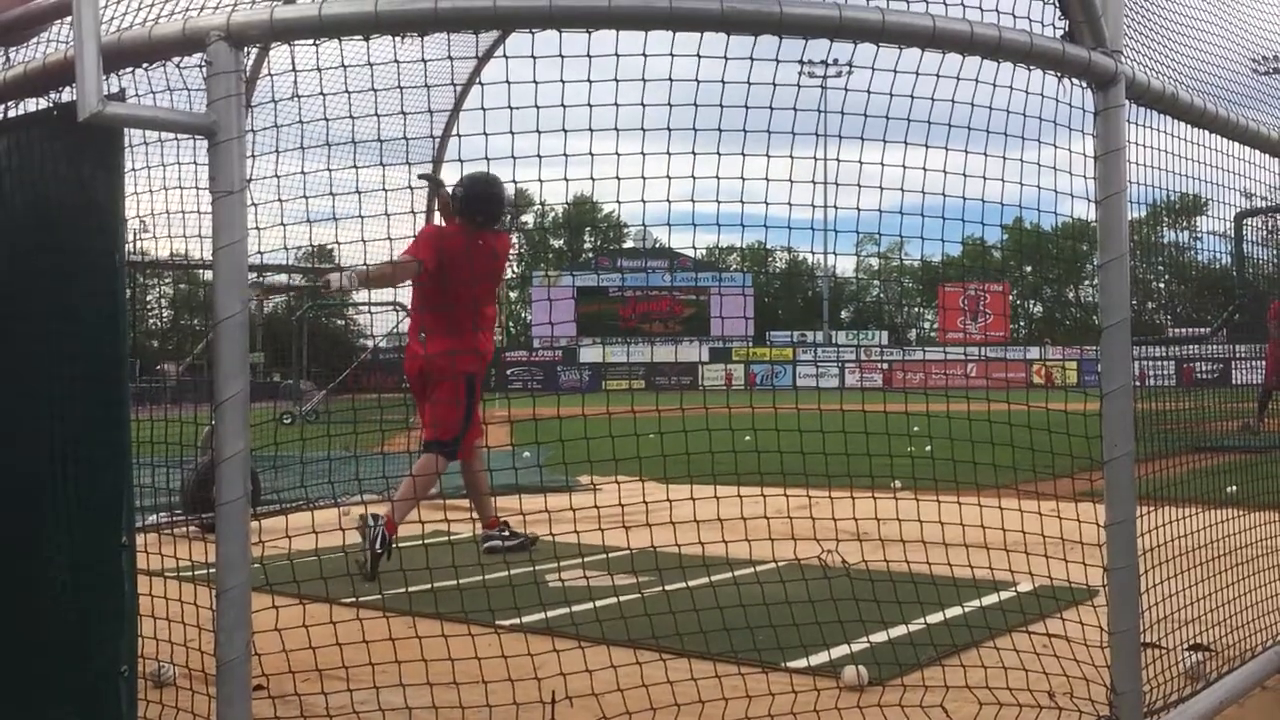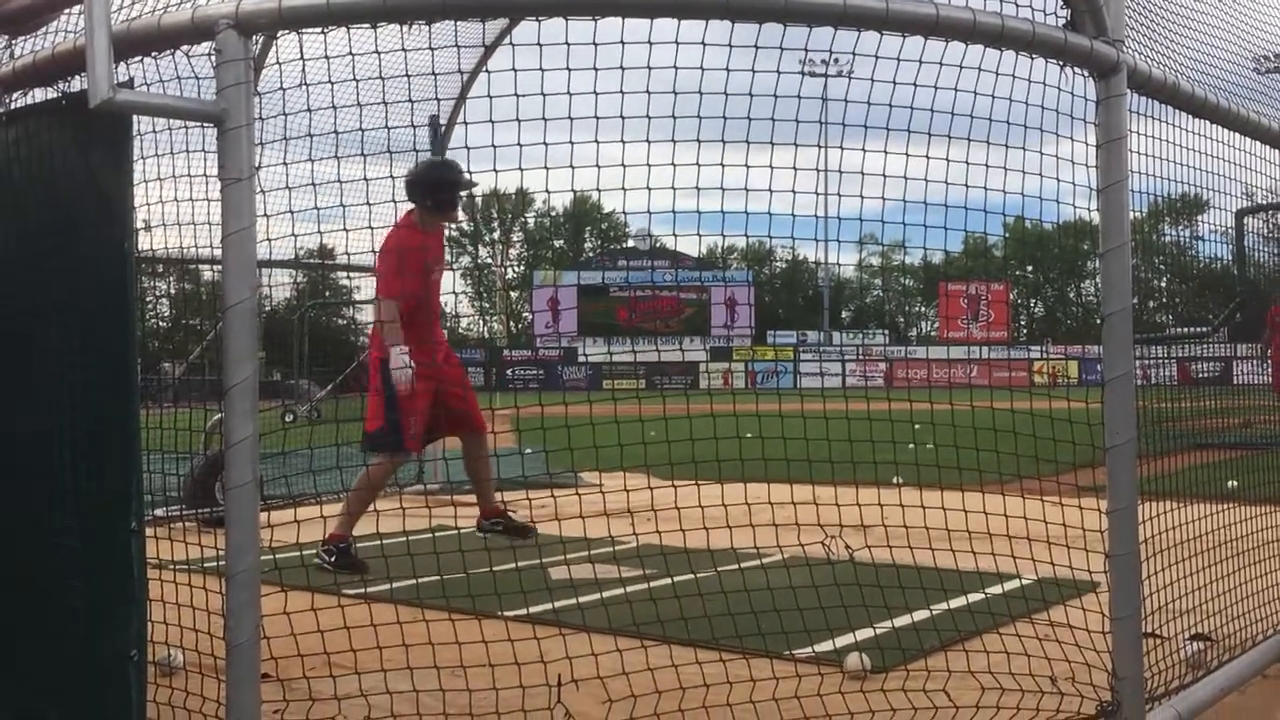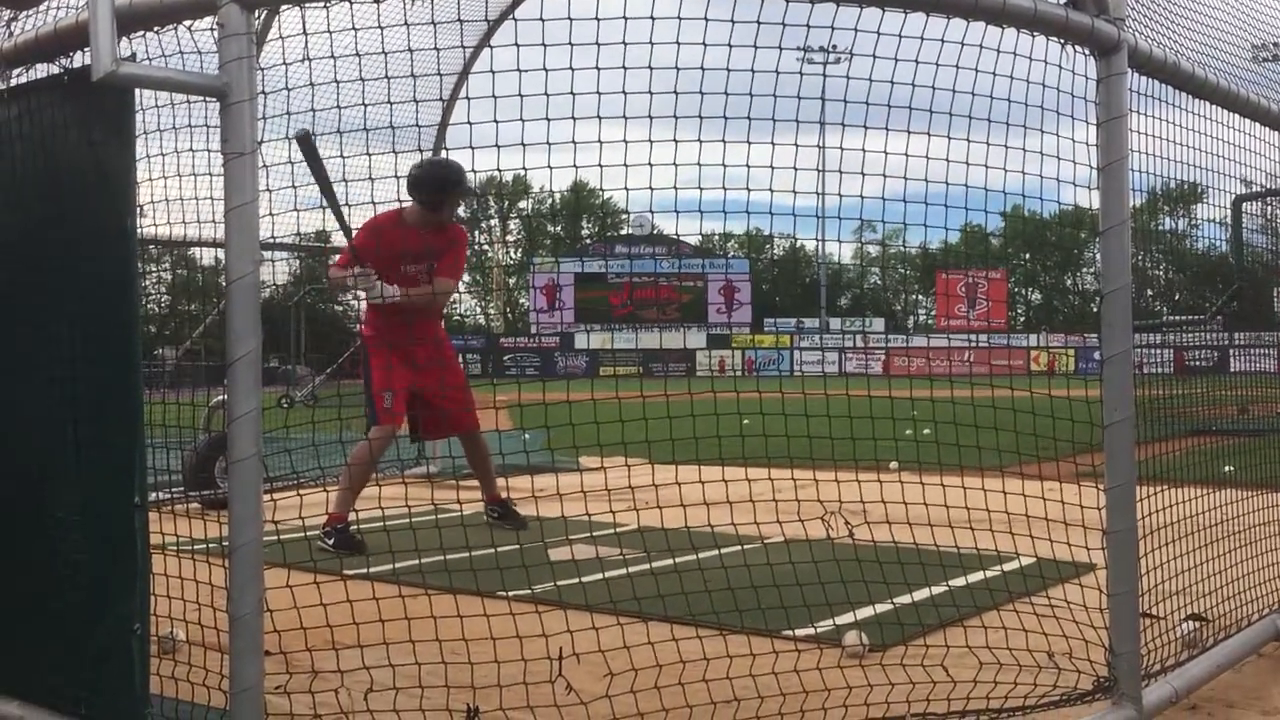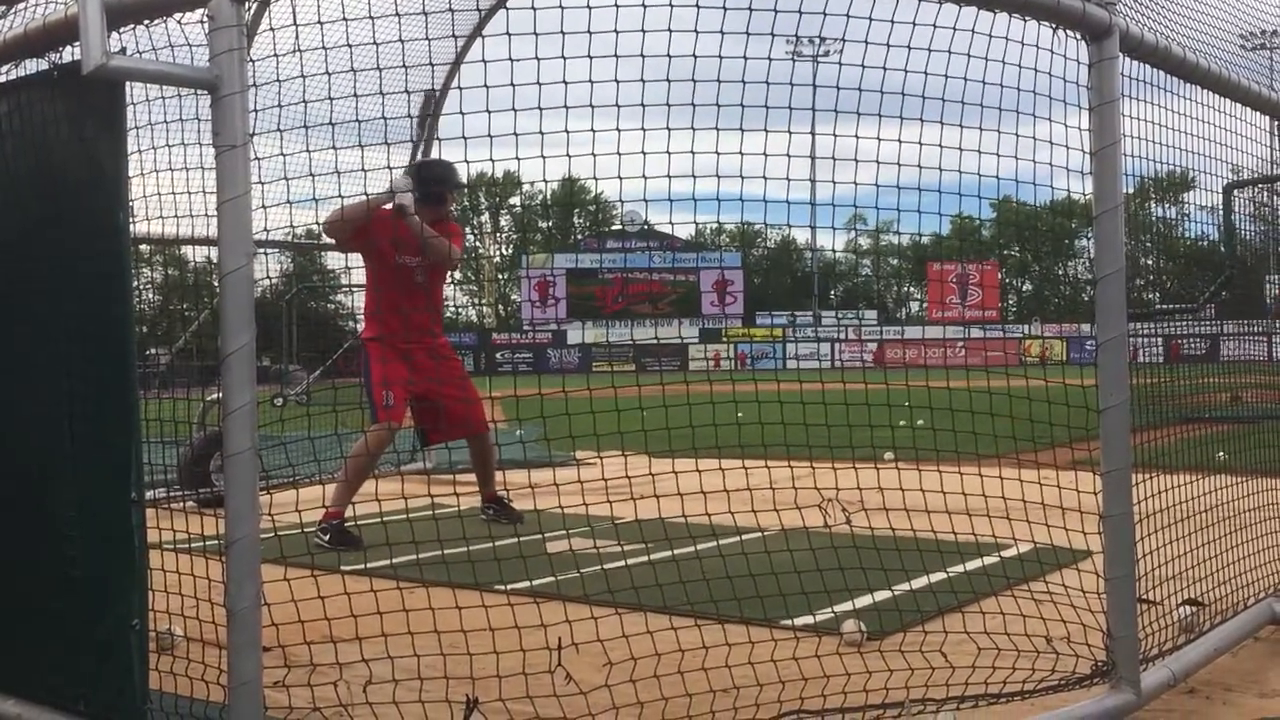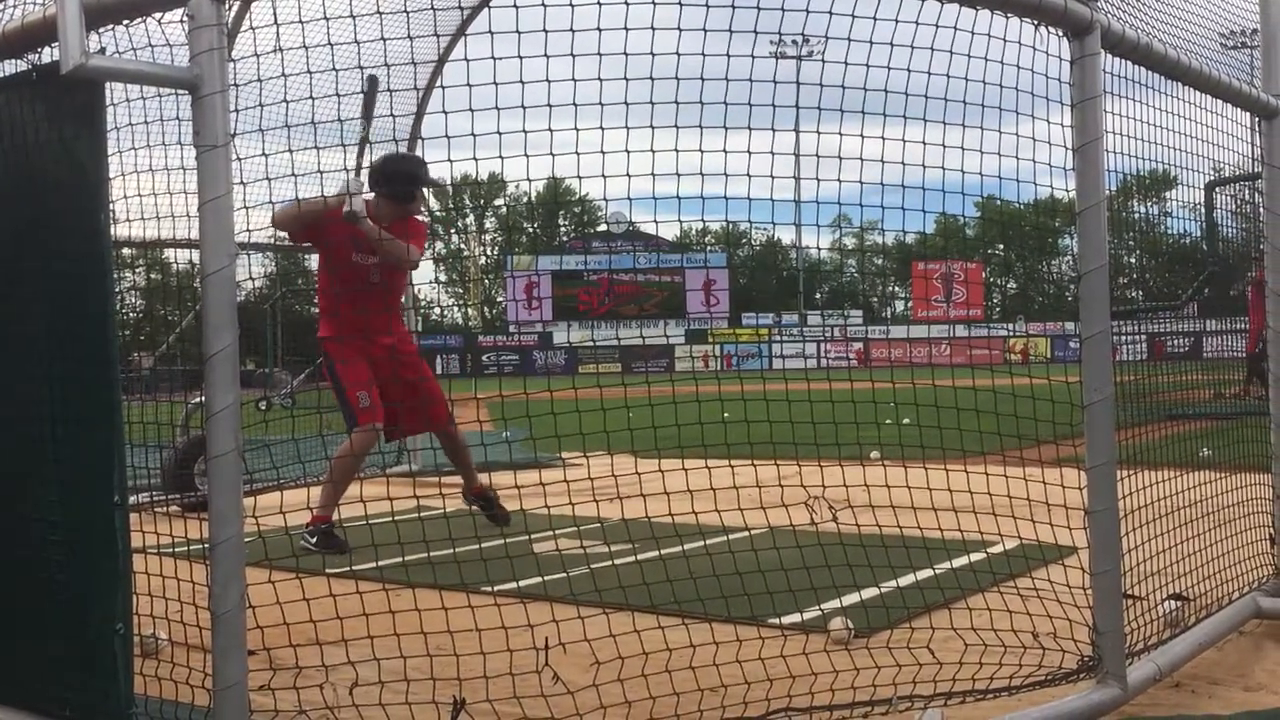
dt=1s
person 1, frame 1
left shoulder: (437, 238)
right shoulder: (500, 245)
left elbow: (405, 267)
left wrist: (351, 278)
right wrist: (446, 199)
left hip: (422, 355)
right hip: (462, 360)
left knee: (464, 439)
right knee: (440, 450)
left ankle: (493, 528)
right ankle: (385, 525)
person 1, frame 2
left shoulder: (425, 228)
right shoulder: (407, 244)
right elbow: (388, 304)
right wrist: (398, 353)
left hip: (433, 351)
right hip: (403, 357)
left knee: (475, 427)
right knee: (394, 451)
left ankle: (491, 515)
right ankle: (335, 542)
person 1, frame 3
left shoulder: (454, 235)
right shoulder: (381, 229)
left elbow: (441, 294)
right elbow: (336, 273)
left wrist: (394, 293)
right wrist: (354, 279)
left hip: (431, 343)
right hip: (385, 342)
left knee: (468, 425)
right knee: (384, 429)
left ankle: (495, 502)
right ankle: (334, 523)
person 1, frame 4
left shoulder: (448, 230)
right shoulder: (379, 223)
left elbow: (449, 259)
right elbow: (331, 226)
left wrist: (410, 218)
right wrist: (387, 196)
left hip: (432, 344)
right hip: (385, 343)
left knee: (476, 423)
right knee: (385, 427)
left ankle: (491, 499)
right ankle: (330, 520)
person 1, frame 5
left shoulder: (413, 227)
right shoulder: (334, 218)
left elbow: (407, 260)
right elbow: (280, 219)
left wrist: (363, 224)
right wrist: (339, 201)
left hip: (392, 339)
right hip: (344, 340)
left knee: (441, 416)
right knee: (367, 430)
left ankle: (474, 490)
right ankle: (317, 523)
